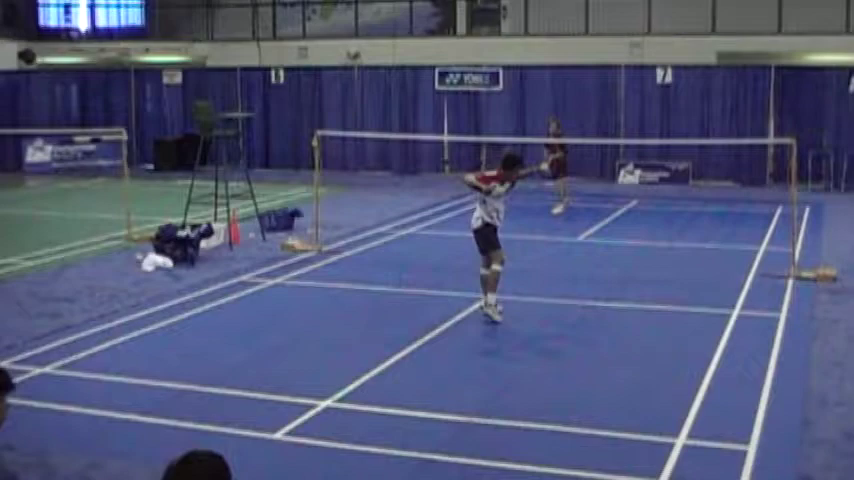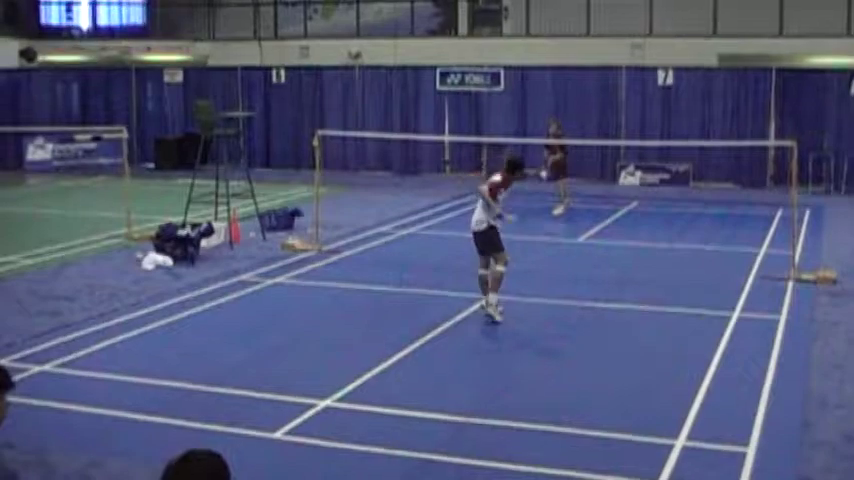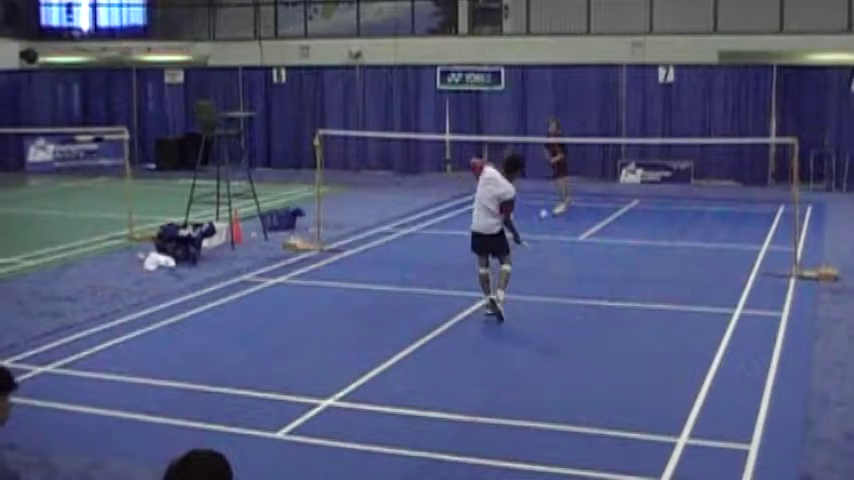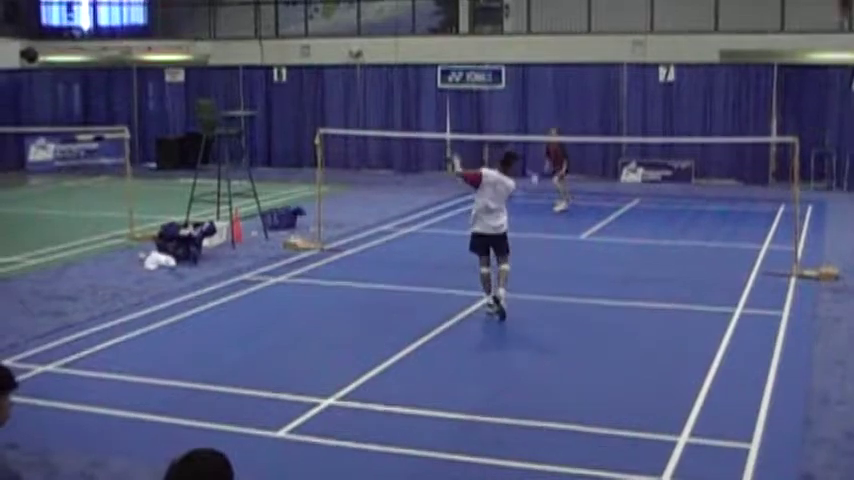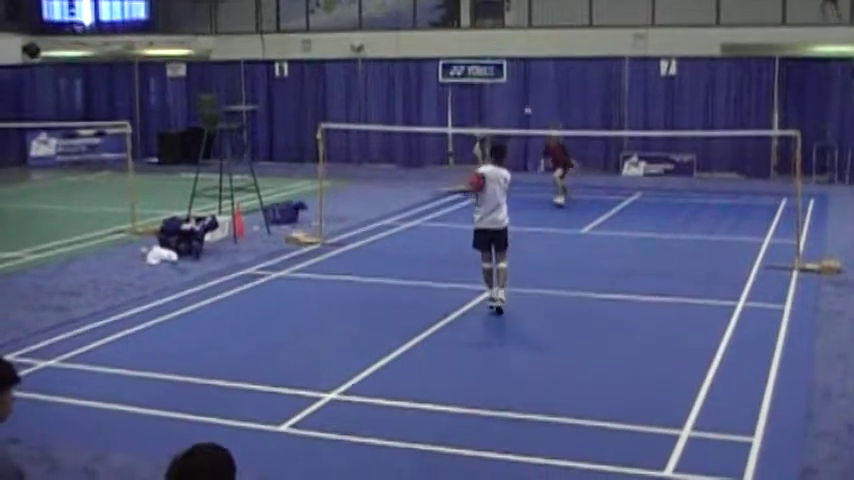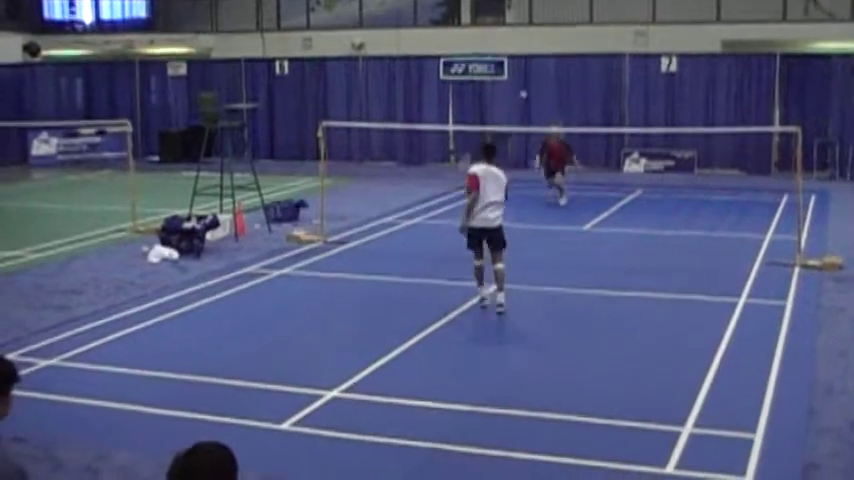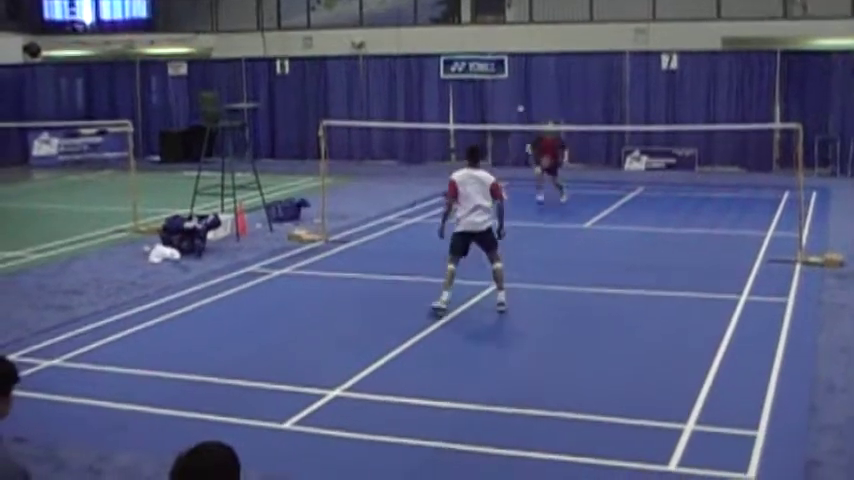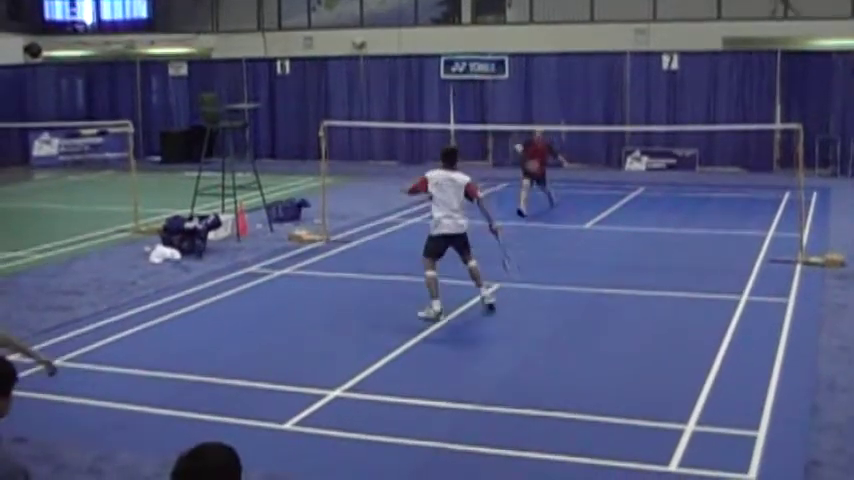
dt=0.2s
person 1, frame 1
left shoulder: (509, 179)
right shoulder: (490, 177)
left elbow: (521, 174)
right elbow: (467, 178)
left wrist: (535, 170)
right wrist: (481, 187)
left hip: (489, 224)
right hip: (483, 224)
left knee: (486, 262)
right knee: (498, 259)
left ankle: (488, 302)
right ankle: (490, 303)
person 1, frame 2
left shoulder: (501, 178)
right shoulder: (498, 182)
right elbow: (481, 189)
right wrist: (495, 210)
left hip: (479, 225)
right hip: (486, 226)
left knee: (484, 264)
right knee: (501, 261)
left ankle: (487, 302)
right ankle: (491, 302)
person 1, frame 3
left shoulder: (487, 171)
right shoulder: (509, 191)
left elbow: (475, 162)
right elbow: (505, 218)
left wrist: (485, 162)
right wrist: (516, 235)
left hip: (477, 227)
right hip: (493, 228)
left knee: (483, 264)
right knee: (506, 262)
left ankle: (489, 300)
right ankle: (498, 296)
person 1, frame 4
left shoulder: (484, 174)
right shoulder: (511, 184)
left elbow: (460, 173)
left wrist: (456, 161)
left hip: (480, 228)
right hip: (499, 228)
left knee: (484, 263)
right knee: (504, 262)
left ankle: (490, 300)
right ankle: (500, 293)
person 1, frame 5
left shoulder: (483, 172)
right shoulder: (506, 175)
left elbow: (472, 188)
left hip: (483, 223)
right hip: (501, 223)
left knee: (486, 259)
right knee: (501, 259)
left ankle: (492, 295)
right ankle: (501, 295)
person 1, frame 6
left shoulder: (474, 172)
right shoulder: (501, 175)
left elbow: (472, 197)
left wrist: (464, 221)
left hip: (475, 222)
right hip: (495, 222)
left knee: (477, 258)
right knee: (498, 260)
left ankle: (483, 292)
right ankle: (500, 299)
person 1, frame 7
left shoulder: (456, 178)
right shoulder: (489, 179)
left elbow: (449, 204)
right elbow: (500, 203)
left wrist: (442, 224)
right wrist: (501, 226)
left hip: (462, 226)
right hip: (483, 226)
left knee: (452, 262)
right knee: (495, 260)
left ankle: (444, 299)
right ankle: (501, 298)
person 1, frame 8
left shoulder: (430, 178)
right shoulder: (464, 180)
left elbow: (410, 191)
right elbow: (479, 201)
left wrist: (415, 189)
right wrist: (491, 223)
left hip: (439, 229)
right hip: (459, 228)
left knee: (429, 266)
right knee: (469, 260)
left ankle: (435, 308)
right ankle: (485, 295)
